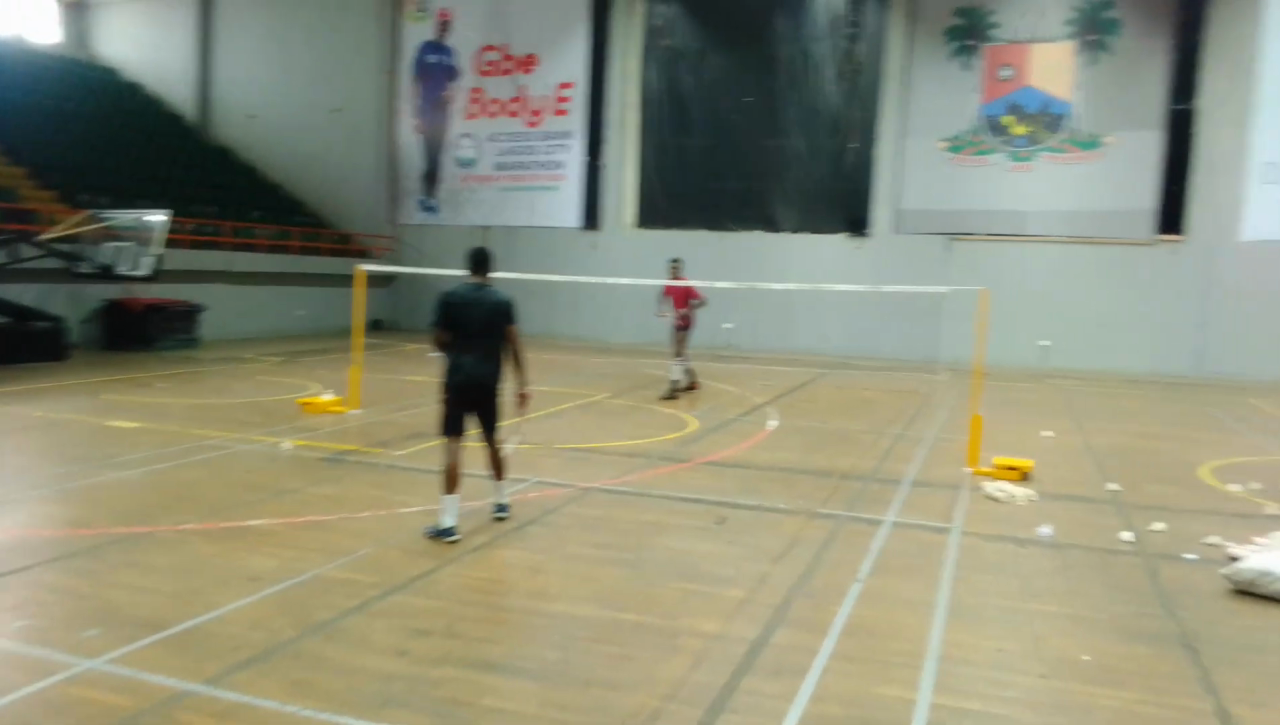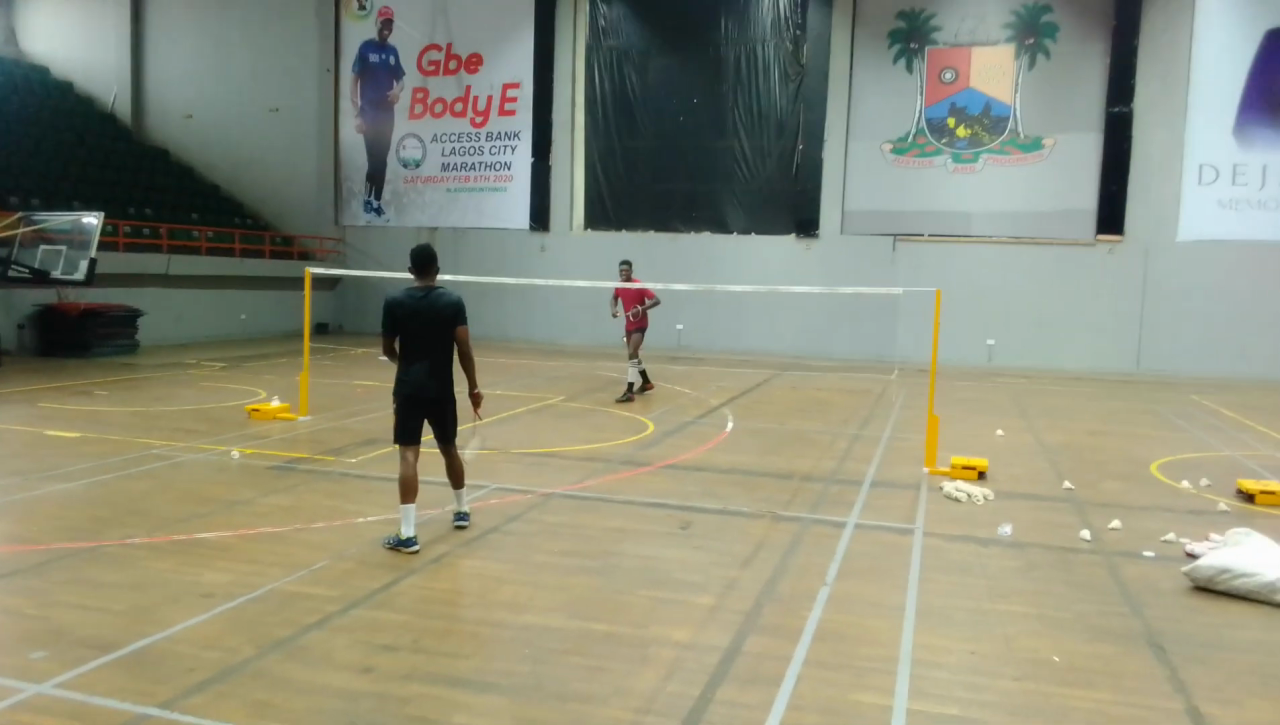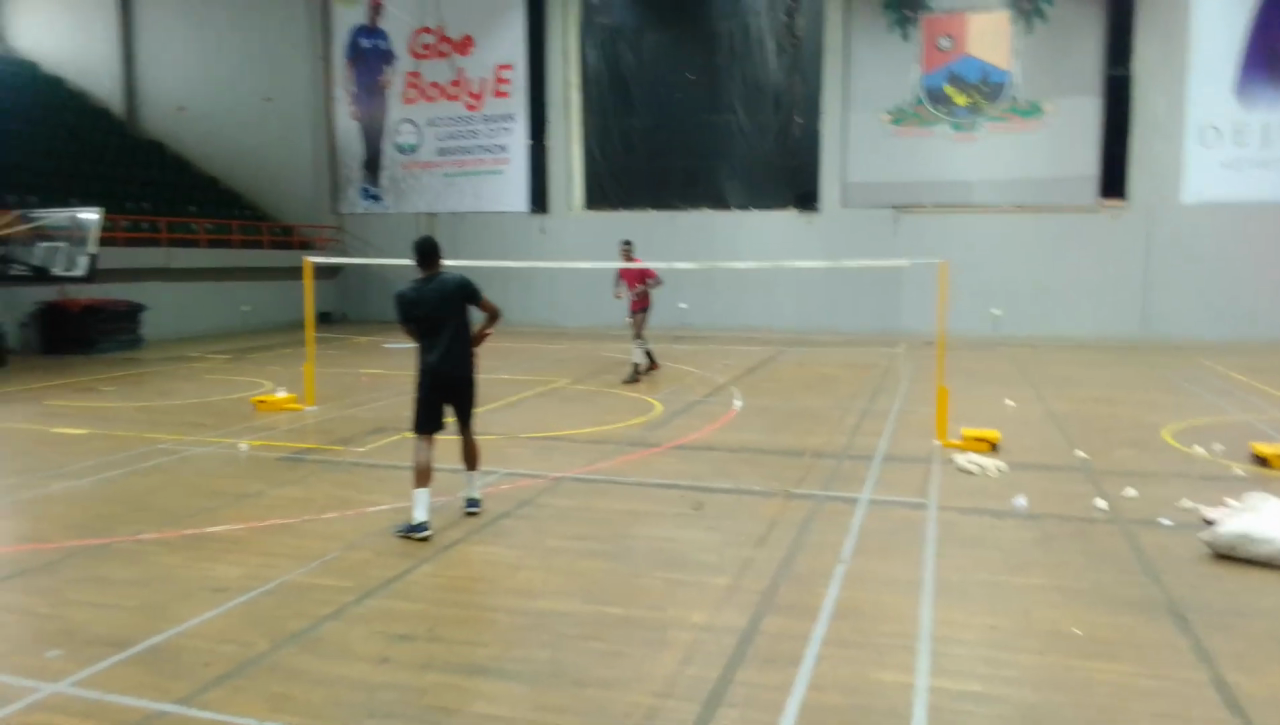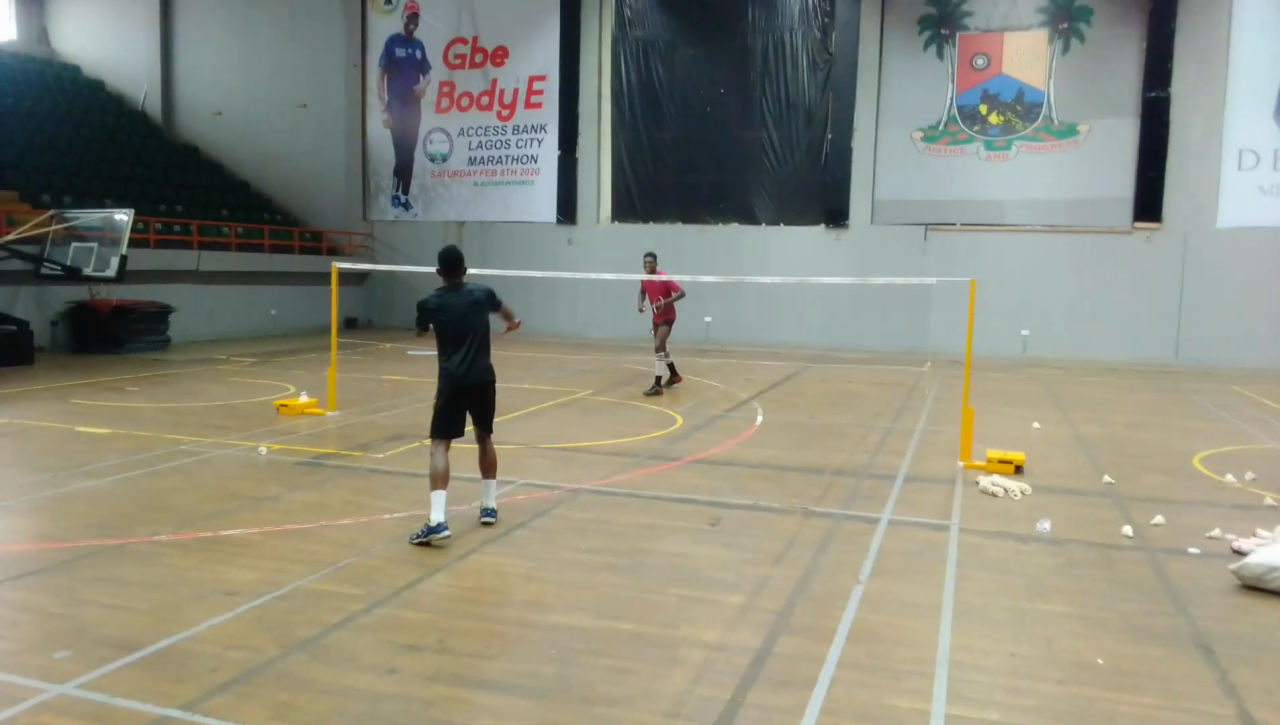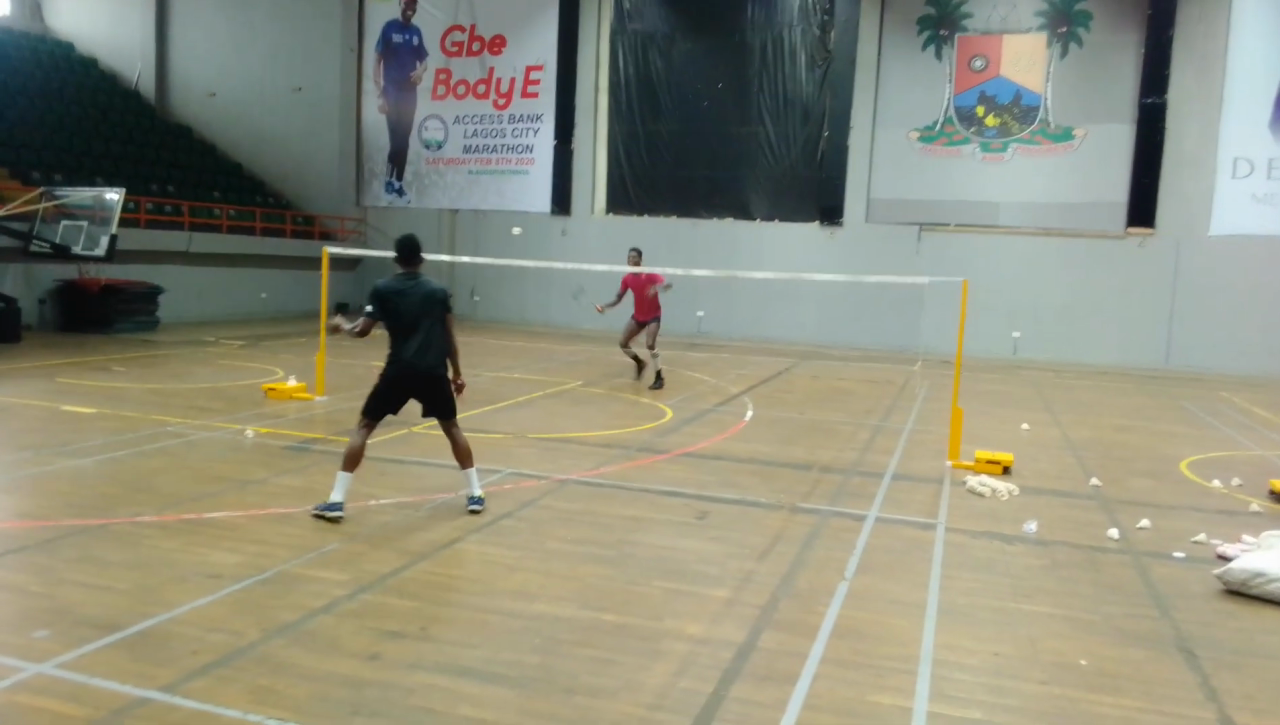
dt=0.4s
person 1, frame 1
left shoulder: (449, 297)
right shoulder: (502, 301)
left elbow: (440, 341)
right elbow: (513, 347)
right wrist: (522, 385)
left hip: (458, 379)
right hip: (486, 381)
left knee: (453, 444)
right knee: (491, 440)
left ankle: (448, 523)
right ankle: (501, 502)
person 1, frame 2
left shoulder: (394, 302)
right shoulder: (452, 302)
left elbow: (388, 349)
right elbow: (464, 349)
right wrist: (473, 388)
left hip: (409, 388)
right hip: (442, 390)
left knee: (408, 455)
right knee: (449, 450)
left ankle: (407, 534)
right ankle: (462, 511)
person 1, frame 3
left shoulder: (405, 296)
right shoulder: (458, 283)
right elbow: (494, 313)
right wrist: (480, 333)
left hip: (431, 374)
right hip: (461, 372)
left knee: (424, 440)
right knee: (466, 430)
left ankle: (420, 519)
right ankle: (472, 496)
person 1, frame 4
left shoulder: (428, 303)
right shoulder: (482, 294)
left elbow: (421, 331)
right elbow: (509, 318)
right wrist: (511, 324)
left hip: (452, 381)
right hip: (483, 379)
left knee: (440, 445)
right knee: (484, 438)
left ankle: (437, 520)
right ankle: (489, 506)
person 1, frame 5
left shoulder: (383, 289)
right shoulder: (438, 291)
left elbow: (363, 331)
right elbow: (449, 337)
left wrist: (342, 326)
right wrist: (457, 373)
left hip: (400, 370)
right hip: (434, 371)
left knee: (364, 427)
right knee: (452, 428)
left ankle: (336, 501)
right ankle: (475, 494)
person 2, frame 1
left shoulder: (449, 52)
right shoulder: (425, 49)
left elbow: (454, 80)
right elbow: (415, 82)
left wrist: (452, 92)
right wrist: (416, 114)
left hip: (442, 111)
right hip: (426, 111)
left knee: (436, 157)
right knee: (430, 157)
left ankle: (430, 200)
right ankle: (425, 199)
person 2, frame 2
left shoulder: (393, 51)
right shoulder: (366, 47)
left elbow: (400, 80)
right elbow: (355, 80)
left wrist: (397, 90)
right wrist: (357, 113)
left hip: (387, 112)
right hip: (369, 111)
left knee: (382, 159)
right knee: (374, 159)
left ankle: (377, 202)
right ankle: (368, 201)
person 2, frame 3
left shoulder: (383, 35)
right shoulder: (357, 33)
left elbow: (390, 64)
right elbow: (349, 67)
left wrist: (389, 76)
right wrist: (352, 100)
left hip: (379, 96)
right hip: (363, 97)
left knee: (377, 145)
right knee: (371, 145)
left ankle: (373, 189)
right ankle: (366, 189)
person 2, frame 4
left shoulder: (419, 45)
right shoulder: (392, 41)
left elbow: (427, 73)
right elbow: (382, 75)
left wrist: (424, 84)
right wrist: (384, 108)
left hip: (414, 106)
right hip: (396, 106)
left knee: (409, 154)
right knee: (402, 154)
left ankle: (404, 197)
right ankle: (395, 197)
person 2, frame 5
left shoulder: (416, 32)
right shoulder: (389, 28)
left elbow: (423, 61)
right elbow: (378, 61)
left wrist: (420, 71)
right wrist: (380, 93)
left hip: (410, 93)
right hip: (392, 92)
left knee: (404, 141)
right knee: (396, 140)
left ankle: (398, 184)
right ankle: (389, 183)
